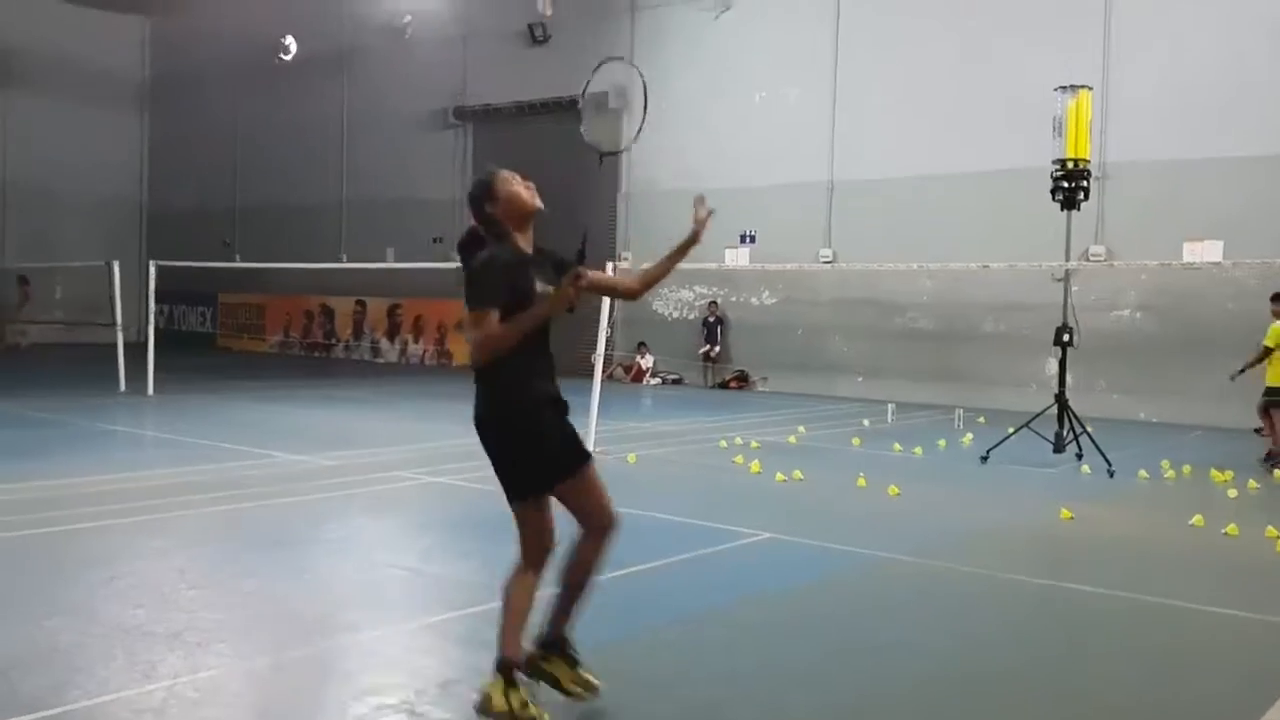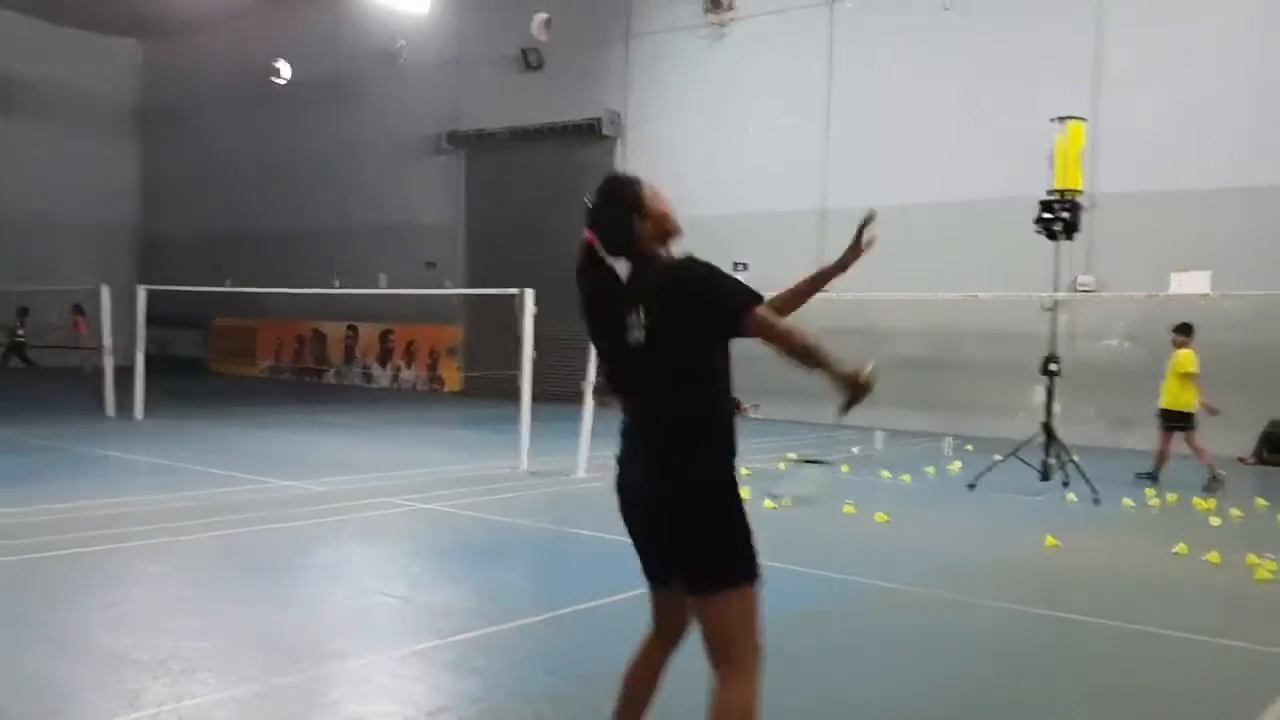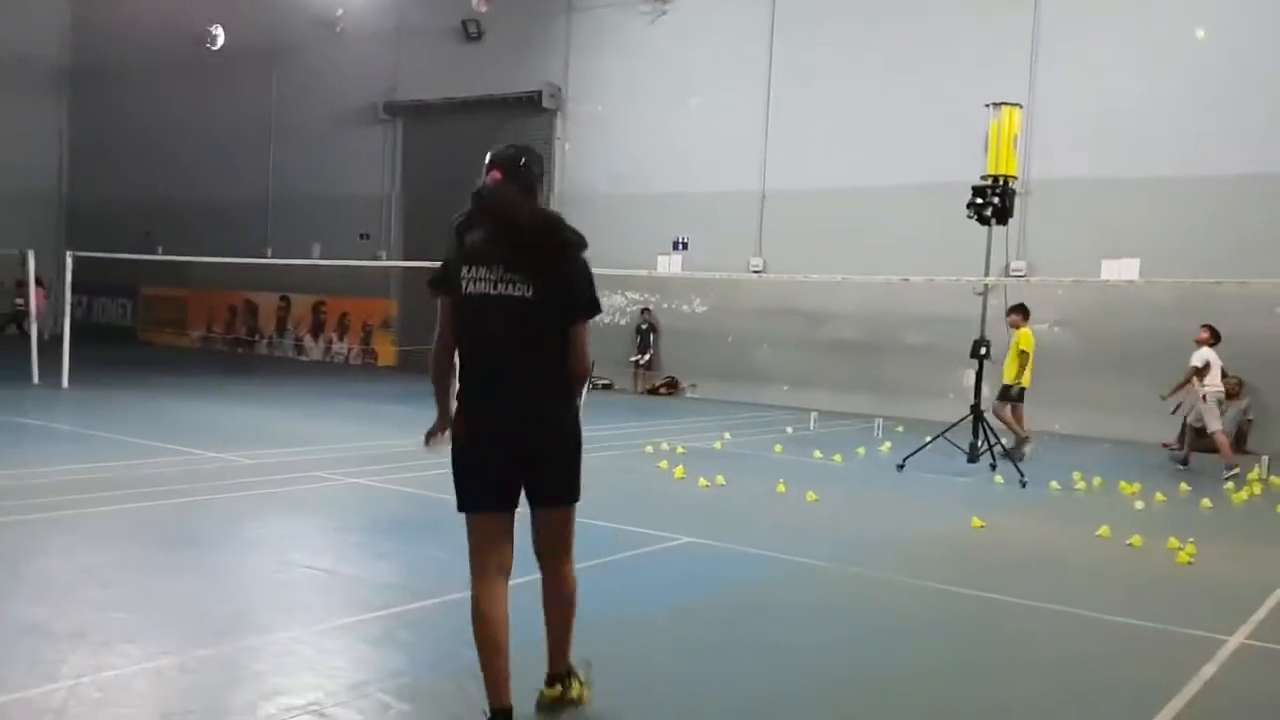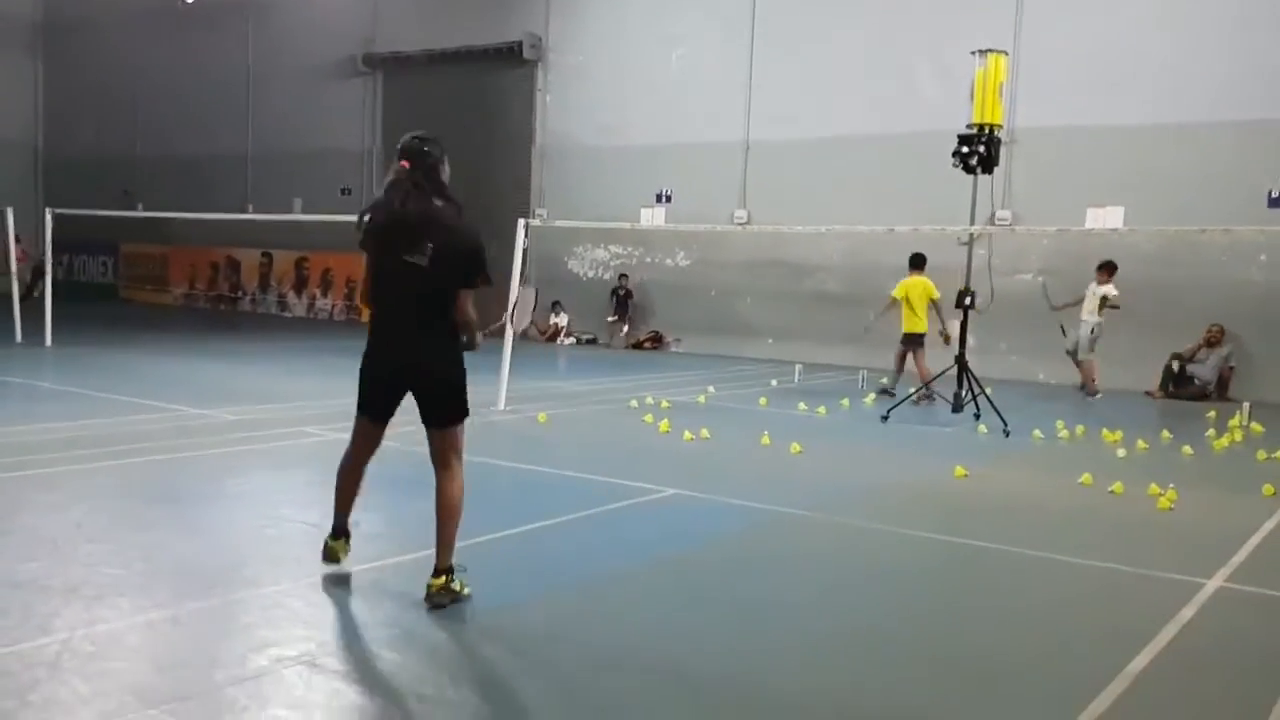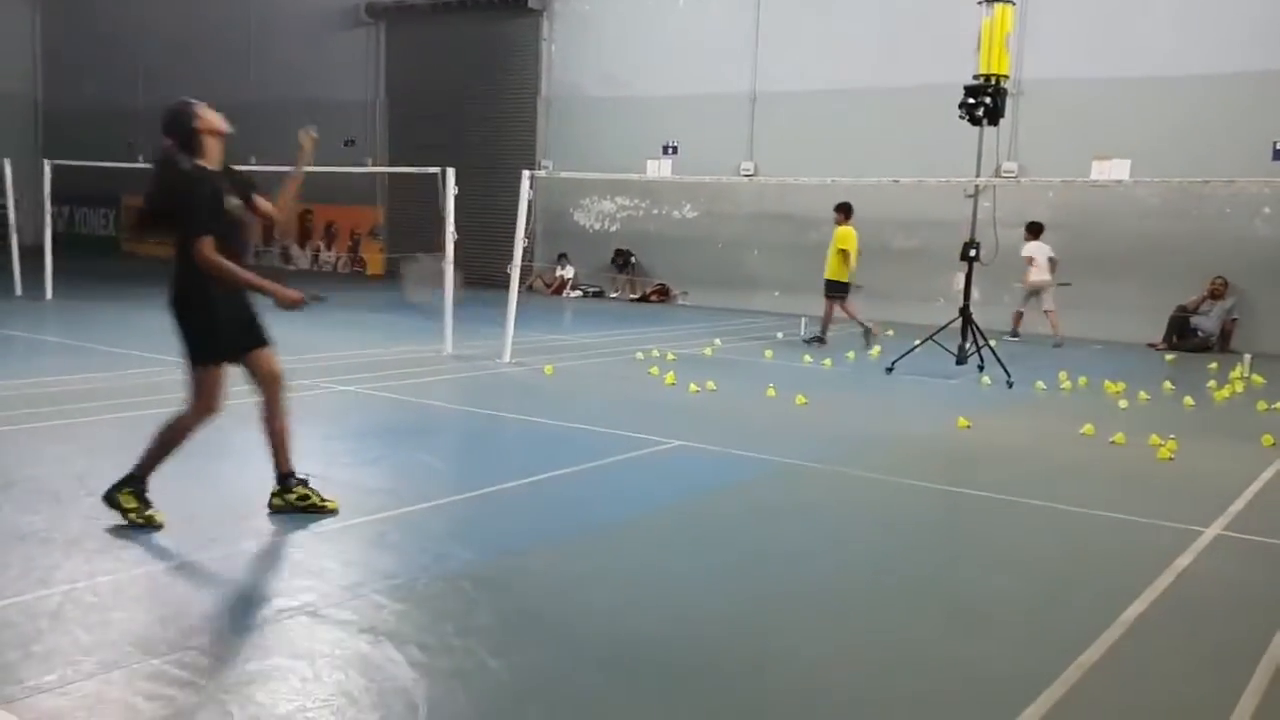
dt=0.7s
person 1, frame 1
left shoulder: (545, 262)
right shoulder: (494, 264)
left elbow: (630, 287)
right elbow: (483, 347)
left wrist: (688, 242)
right wrist: (545, 311)
left hip: (532, 410)
right hip: (516, 413)
left knee: (537, 551)
right knee: (599, 521)
right ankle: (552, 645)
person 1, frame 2
left shoulder: (629, 296)
right shoulder: (685, 280)
left elbow: (758, 315)
right elbow: (779, 333)
left wrist: (824, 276)
right wrist: (843, 375)
left hip: (641, 484)
right hip: (698, 484)
left knee: (666, 630)
right knee: (738, 666)
person 1, frame 3
left shoulder: (463, 257)
right shoulder: (564, 259)
left elbow: (443, 350)
right elbow: (579, 362)
left wrist: (445, 412)
left hip: (480, 427)
right hip: (549, 425)
left knee: (489, 572)
right knee: (556, 561)
person 1, frame 4
left shoulder: (379, 223)
right shoulder: (460, 234)
left elbow: (369, 294)
right elbow: (463, 313)
right wrist: (472, 336)
left hip: (384, 354)
right hip: (438, 359)
left knee: (360, 449)
right knee: (449, 465)
left ankle: (338, 538)
right ankle: (443, 575)
person 1, frame 5
left shoulder: (229, 178)
right shoulder: (193, 183)
left elbow: (276, 213)
right elbow: (206, 257)
left wrist: (301, 165)
right wrist: (272, 290)
left hip: (229, 298)
right hip: (202, 301)
left knee: (273, 382)
right knee: (204, 407)
left ankle: (288, 485)
right ankle: (131, 487)
